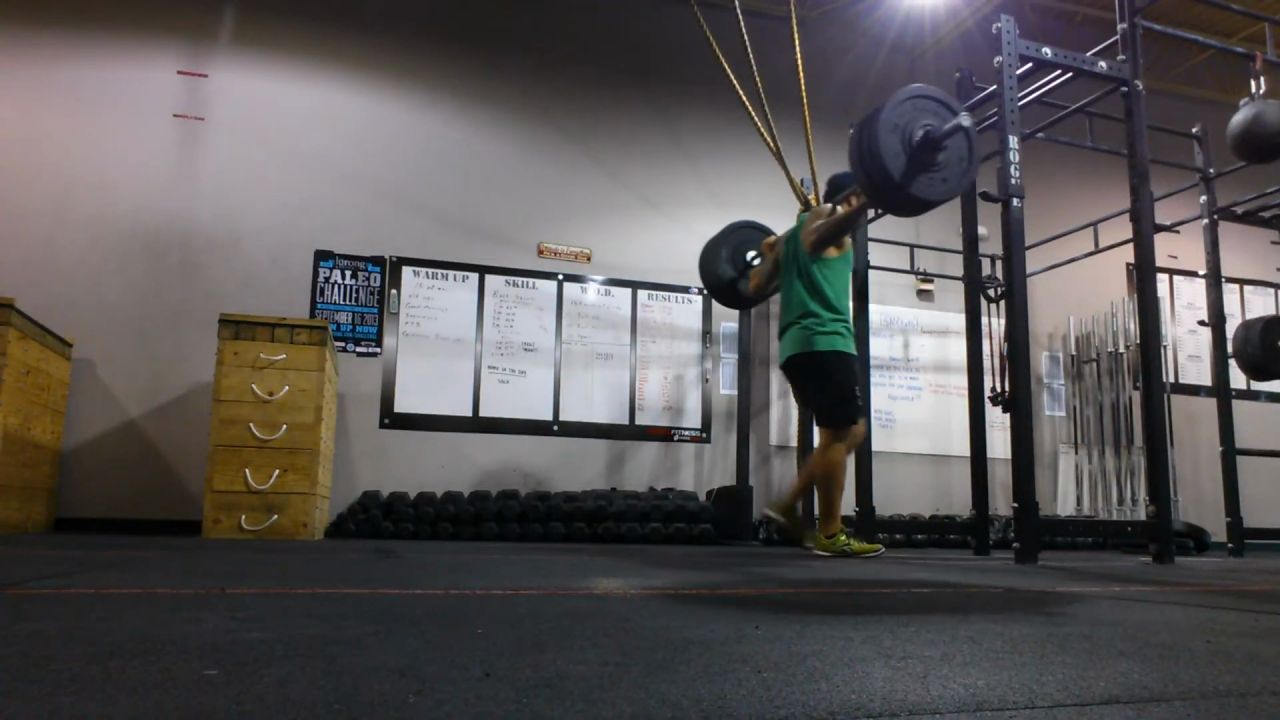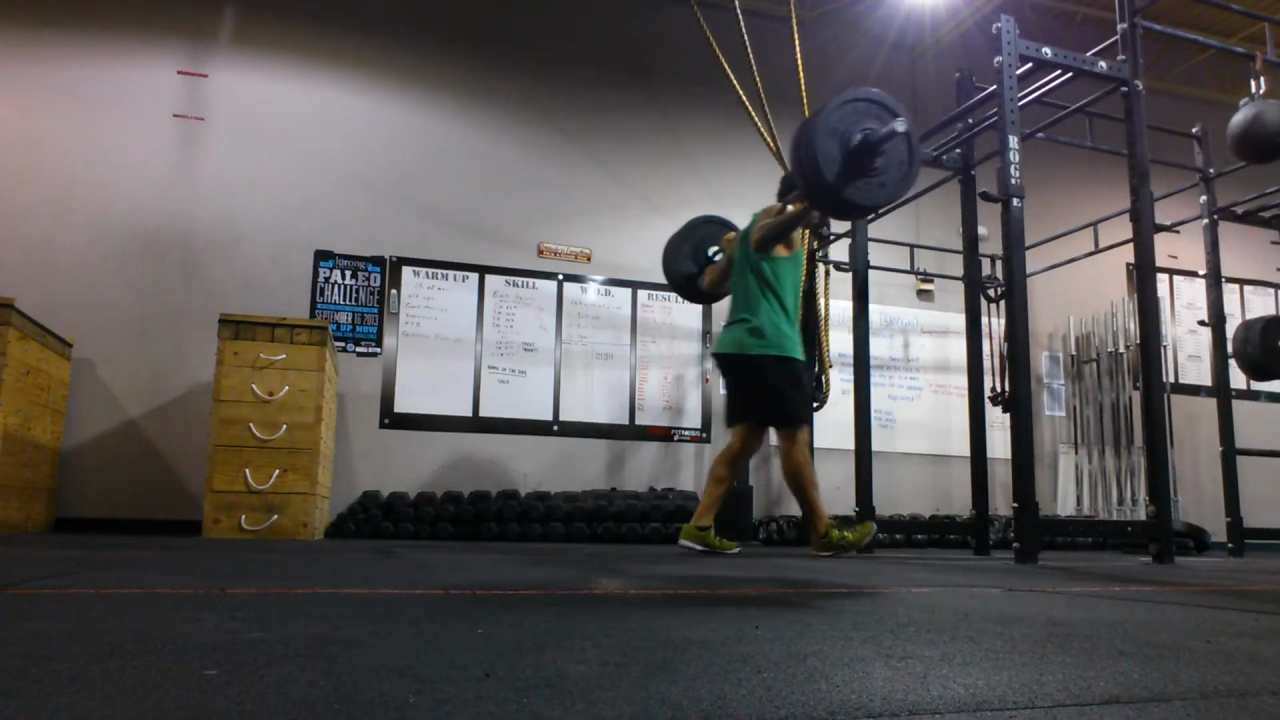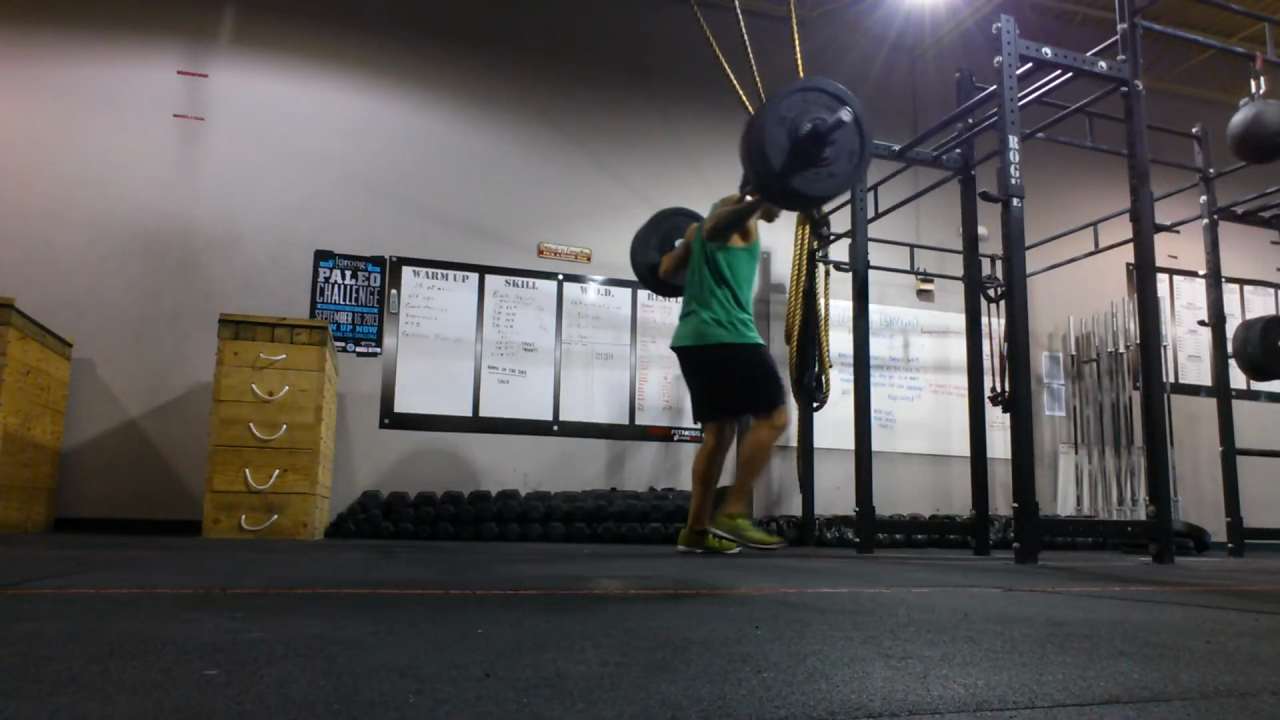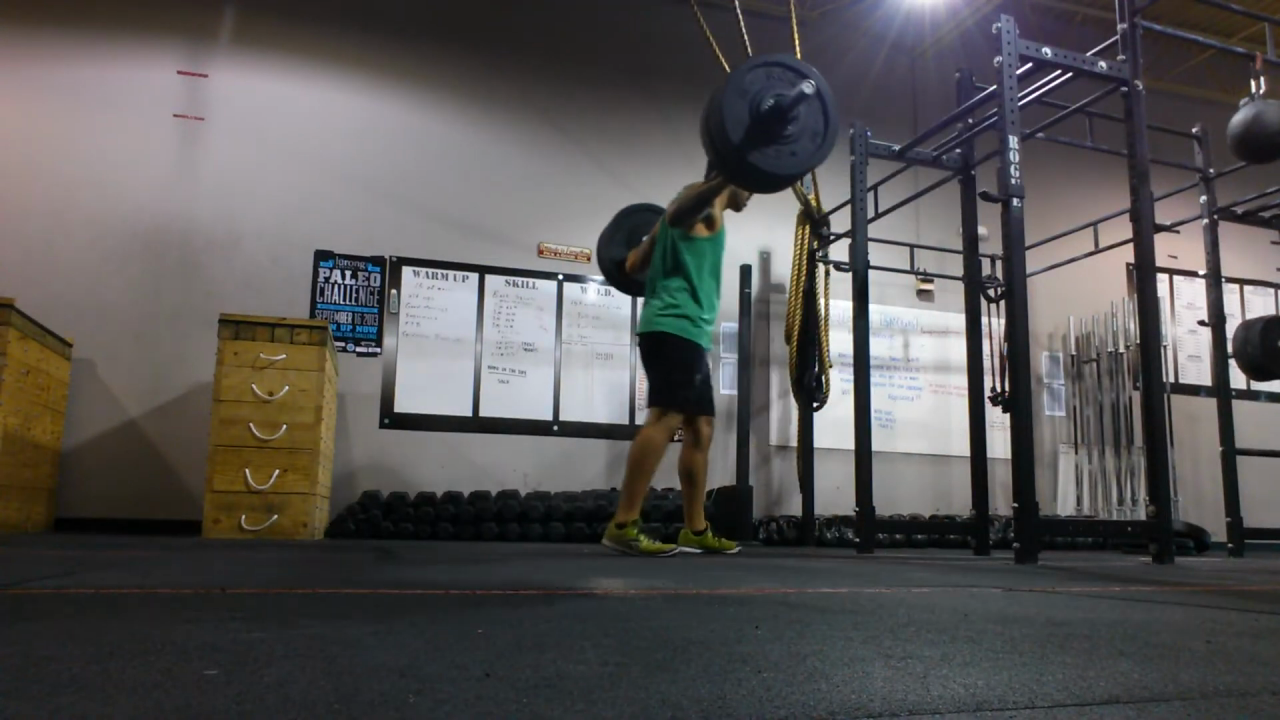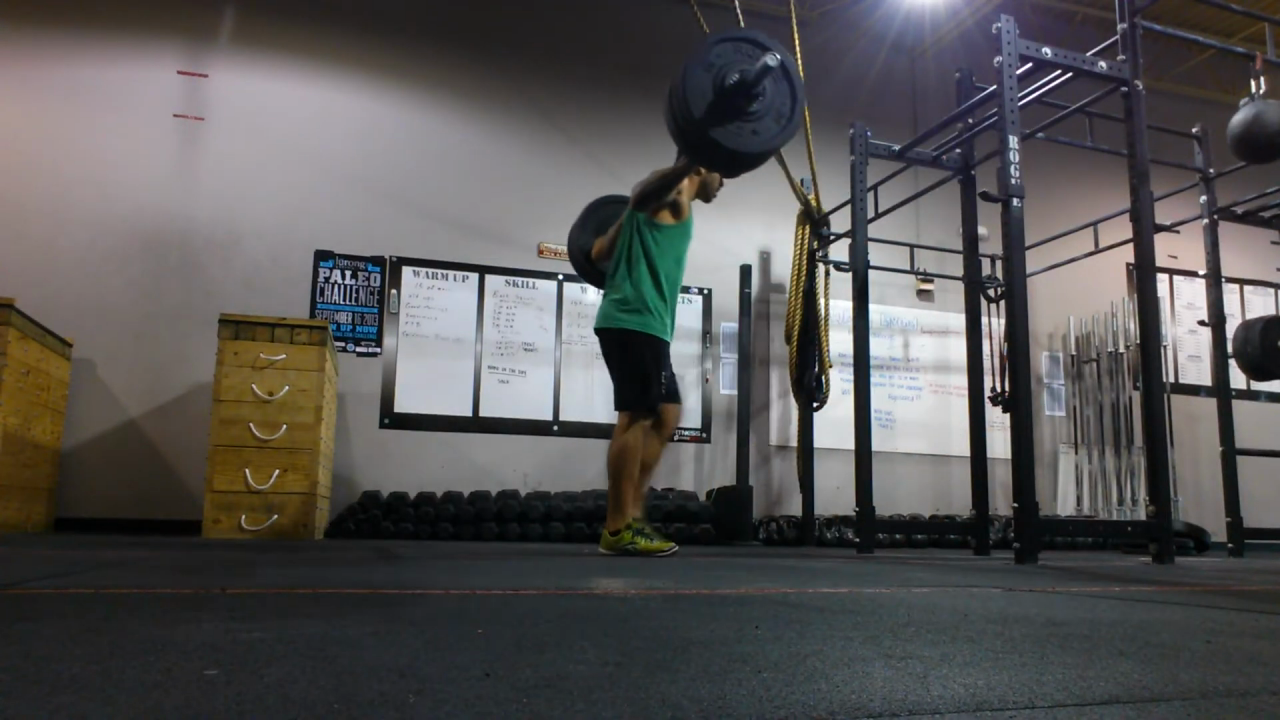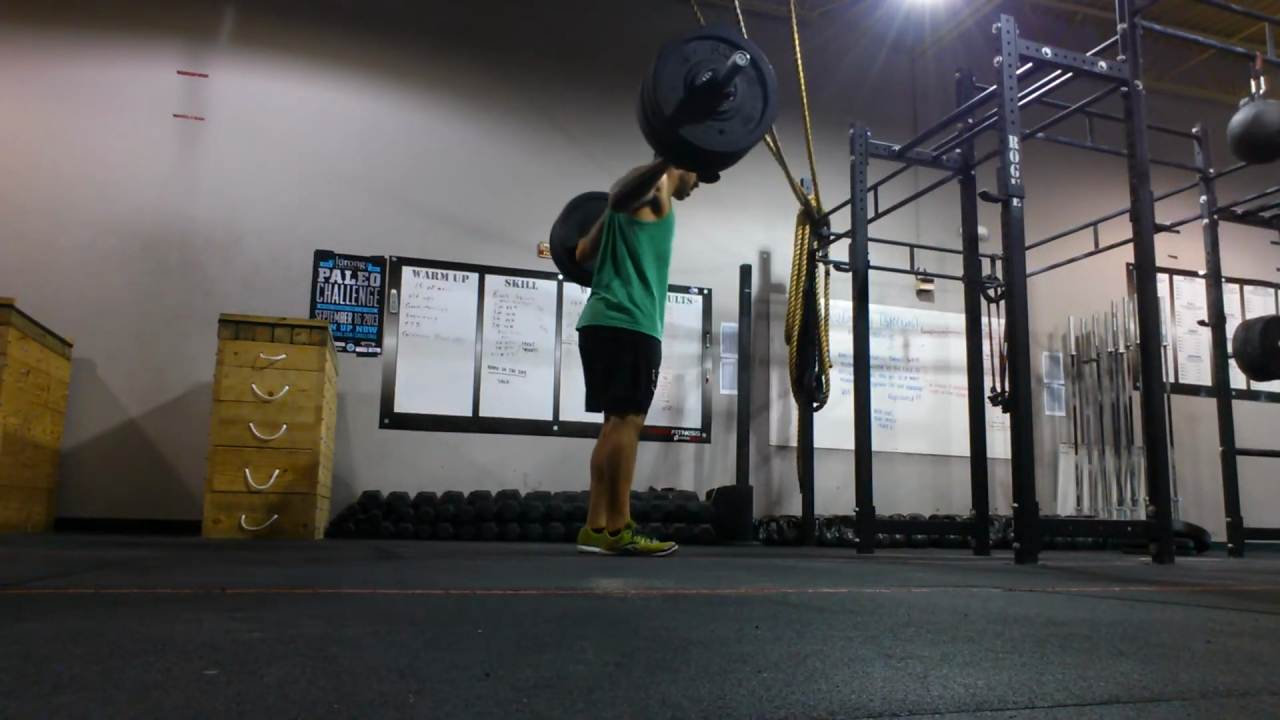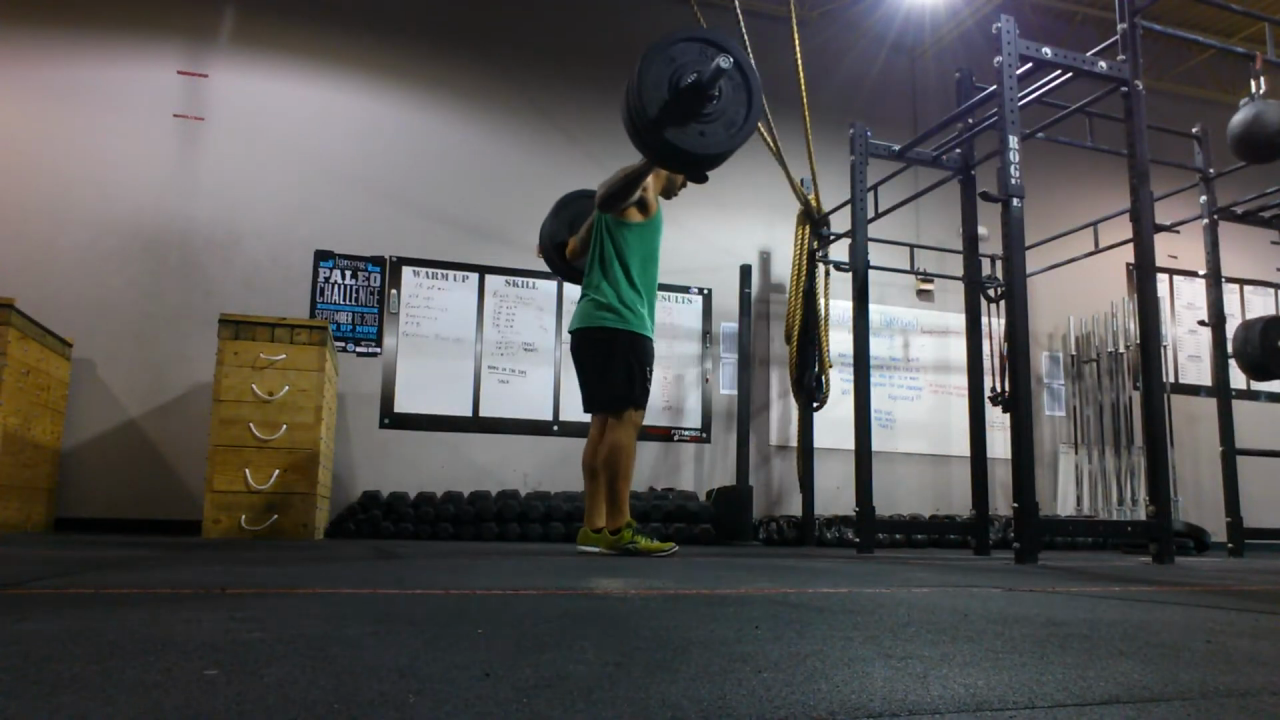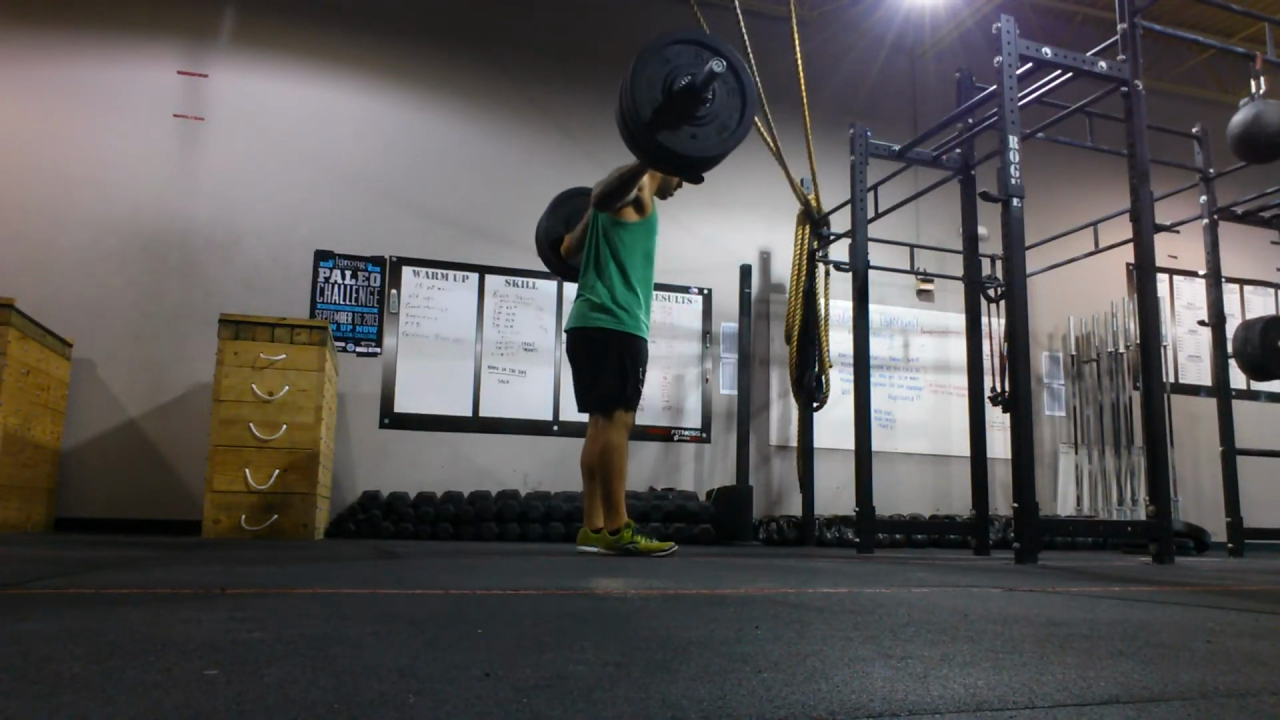
dt=0.3s
person 1, frame 1
left shoulder: (790, 235)
right shoulder: (826, 216)
left elbow: (757, 286)
right elbow: (817, 238)
left wrist: (770, 254)
right wrist: (864, 203)
left hip: (799, 346)
right hip: (824, 343)
left knee: (851, 430)
right knee: (837, 435)
left ankle: (788, 504)
right ankle: (829, 533)
person 1, frame 2
left shoulder: (761, 225)
right shoulder: (779, 219)
left elbow: (711, 280)
right elbow: (766, 233)
left wrist: (730, 247)
left hip: (738, 345)
right hip: (768, 345)
left knee: (745, 438)
right knee: (796, 436)
left ankle: (699, 527)
right ankle: (824, 532)
person 1, frame 3
left shoulder: (706, 228)
right shoulder: (737, 208)
left elbow: (668, 269)
right elbow: (716, 225)
left wrist: (687, 241)
right wrist: (765, 195)
left hip: (696, 337)
right hip: (725, 335)
left knee: (719, 433)
right knee: (774, 415)
left ankle: (697, 529)
right ankle: (732, 513)
person 1, frame 4
left shoulder: (695, 211)
right shoulder: (706, 202)
left elbow: (634, 264)
right elbow: (677, 212)
left wrist: (653, 237)
right wrist: (723, 180)
left hip: (672, 329)
right hip: (678, 328)
left knee: (700, 430)
right knee: (664, 420)
left ankle: (697, 530)
right ankle: (623, 525)
person 1, frame 5
left shoulder: (662, 201)
right shoulder: (673, 191)
left elbow: (600, 252)
right elbow: (641, 194)
left wrist: (619, 227)
right wrist: (690, 161)
left hip: (631, 322)
right hip: (638, 322)
left knee: (666, 416)
right knee: (636, 420)
left ankle: (630, 513)
right ankle: (618, 530)
person 1, frame 6
left shoulder: (637, 198)
right shoulder: (655, 185)
left elbow: (584, 252)
right elbow: (620, 194)
left wrist: (601, 227)
right wrist: (668, 159)
left hip: (604, 321)
right hip: (629, 323)
left knee: (617, 424)
right knee: (627, 421)
left ankle: (596, 528)
right ankle: (618, 530)
person 1, frame 7
left shoulder: (626, 197)
right shoulder: (641, 186)
left elbow: (574, 251)
right elbow: (605, 197)
left wrist: (590, 224)
right wrist: (655, 158)
left hip: (596, 323)
right hip: (618, 323)
left knee: (606, 422)
right knee: (626, 419)
left ankle: (595, 528)
right ankle: (619, 530)
person 1, frame 8
left shoulder: (623, 195)
right shoulder: (638, 184)
left elbow: (569, 249)
right elbow: (601, 194)
left wrist: (585, 223)
left hip: (593, 322)
right hip: (613, 324)
left knee: (603, 422)
right knee: (616, 420)
left ankle: (594, 528)
right ankle: (617, 530)
